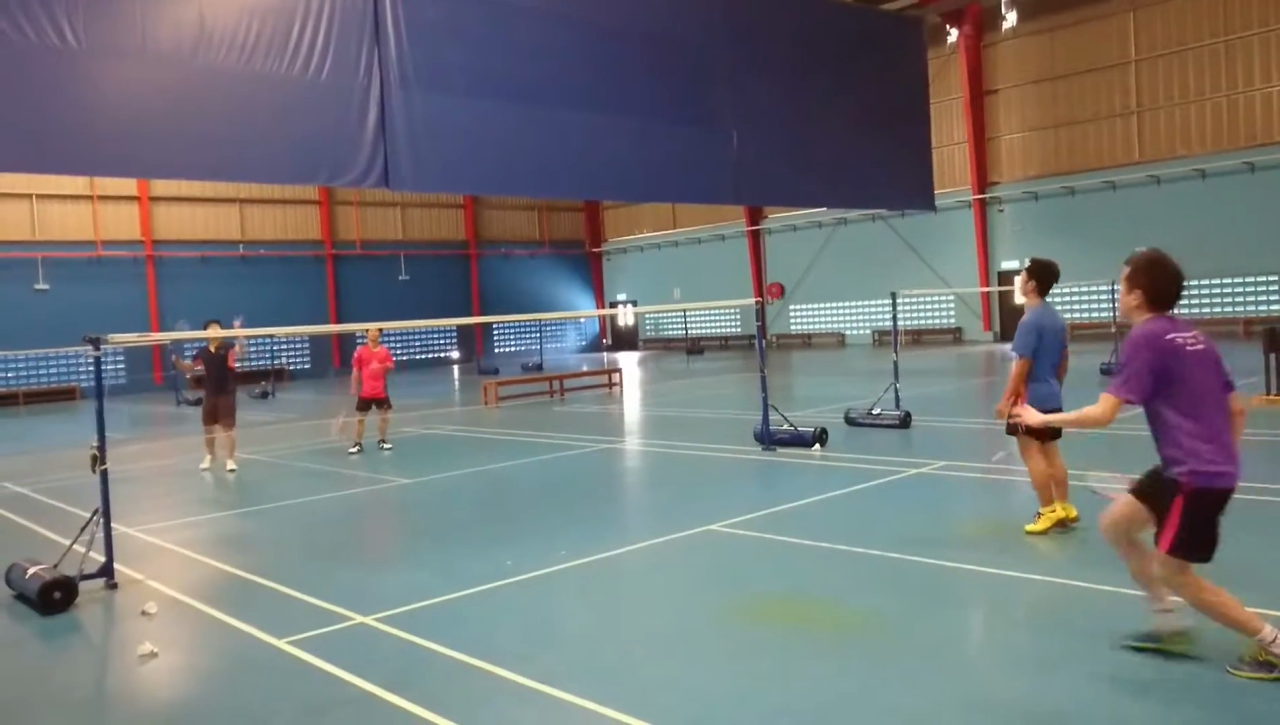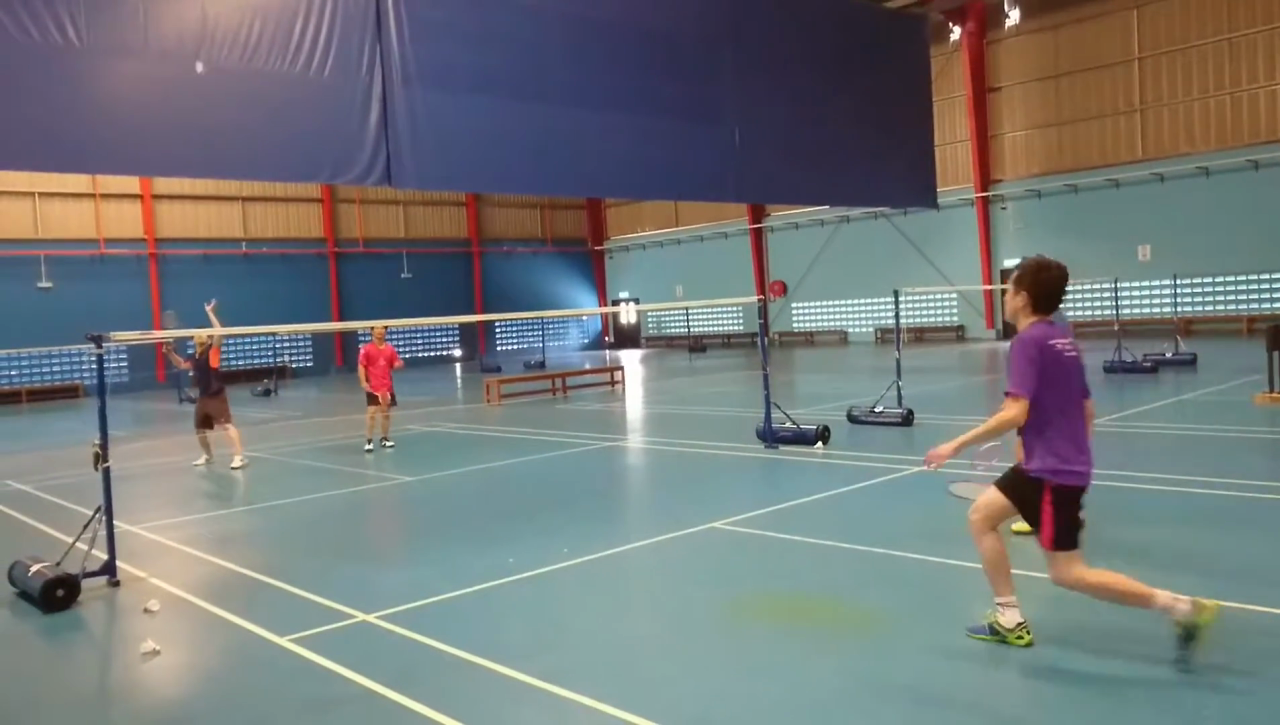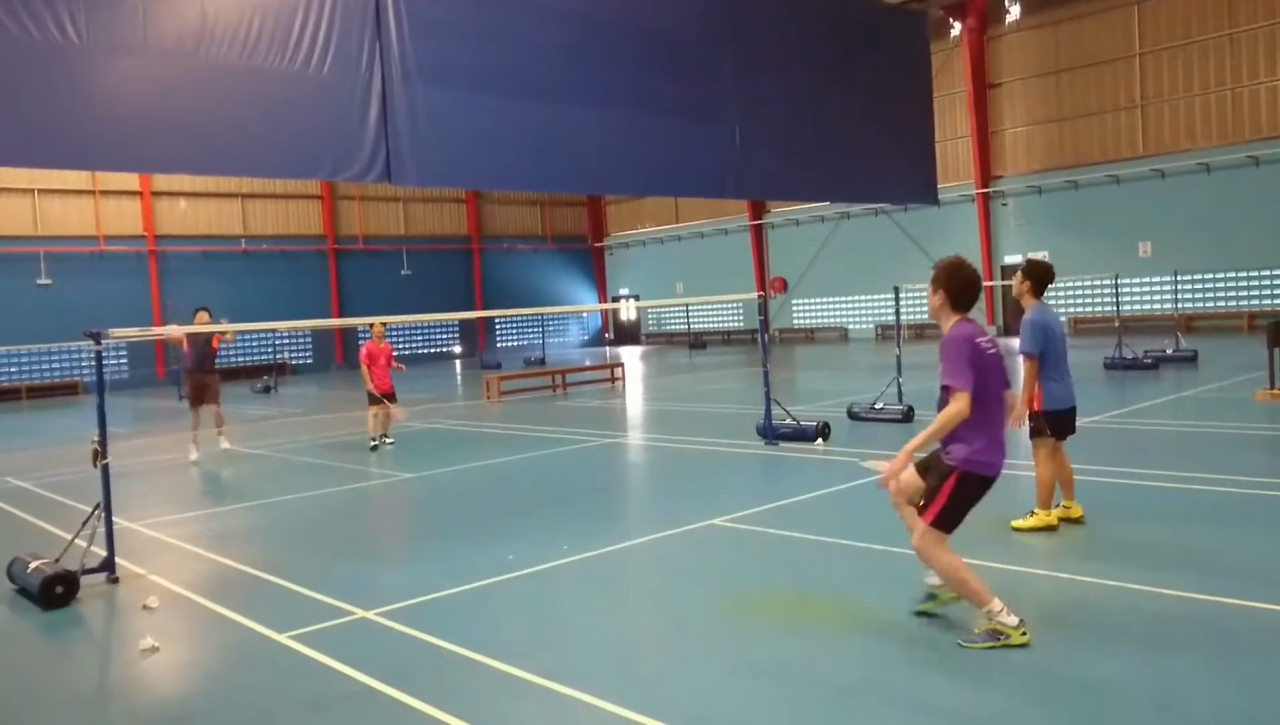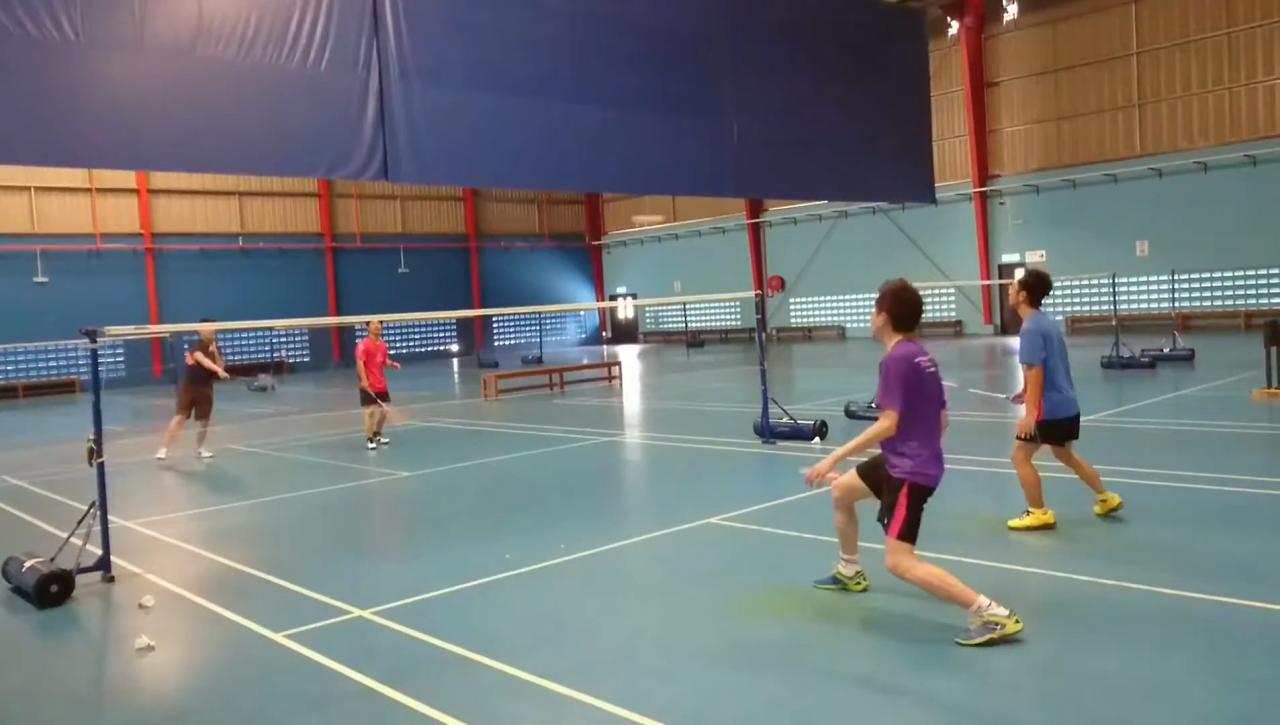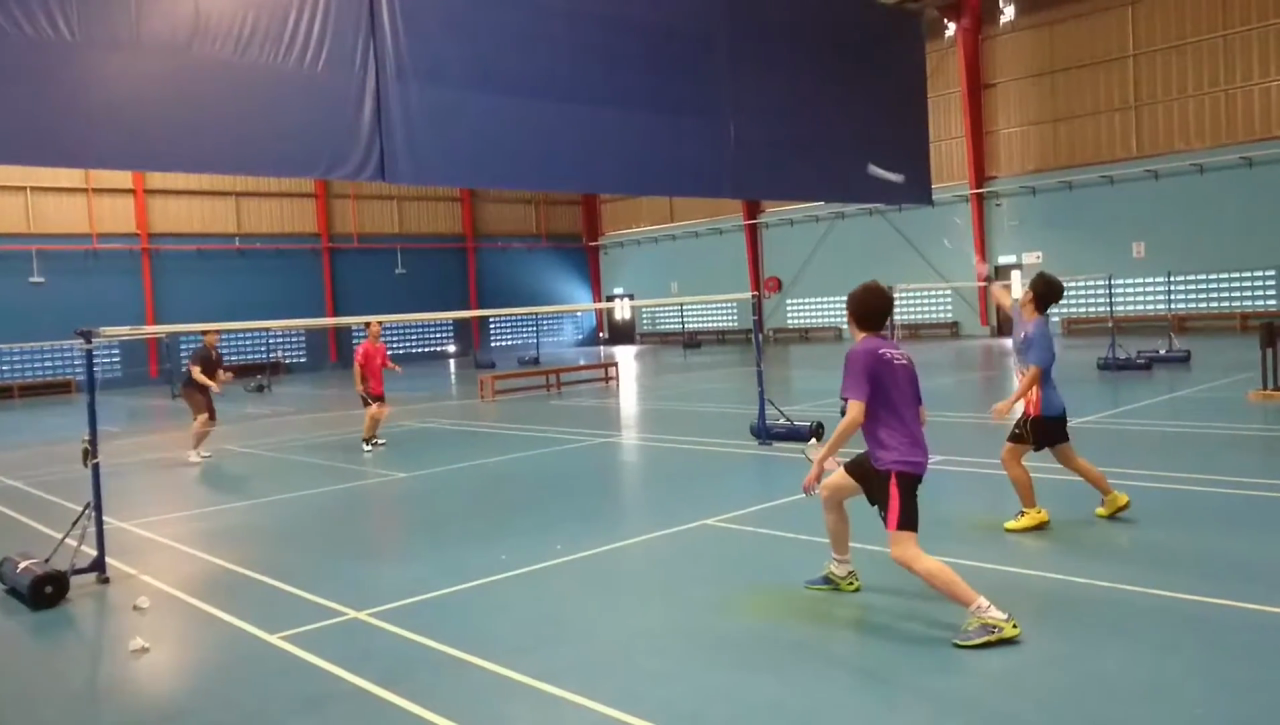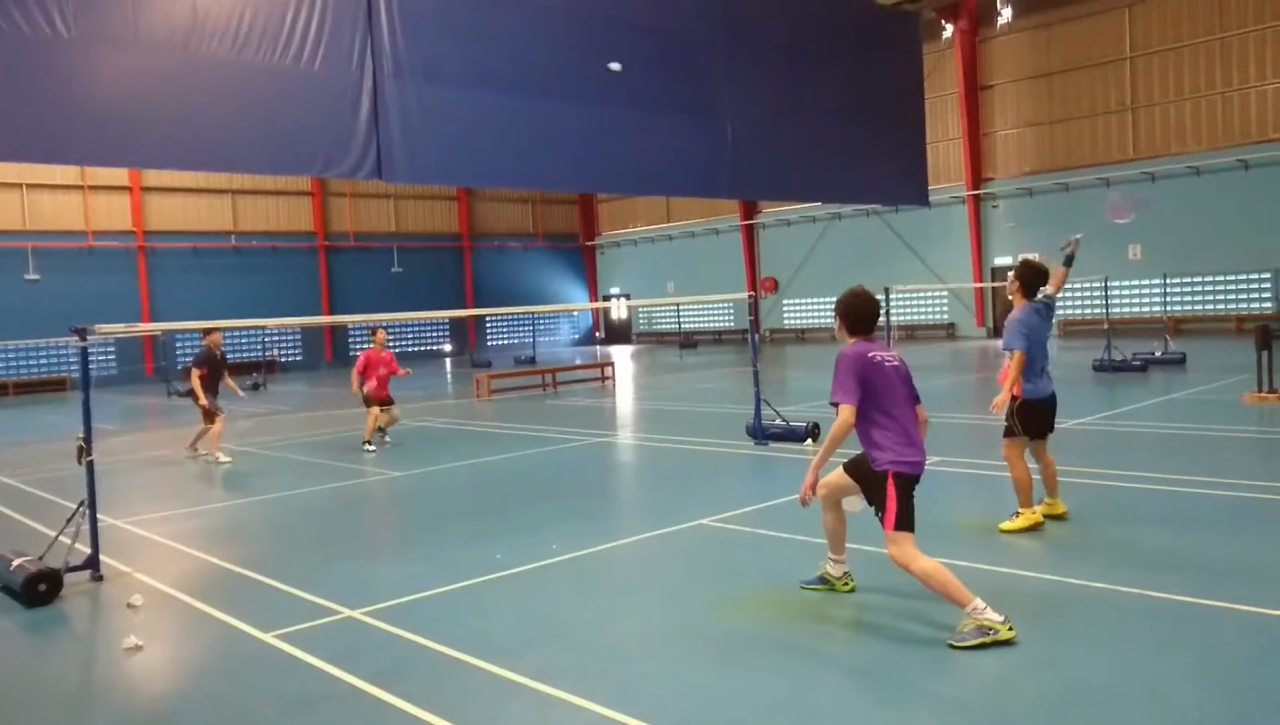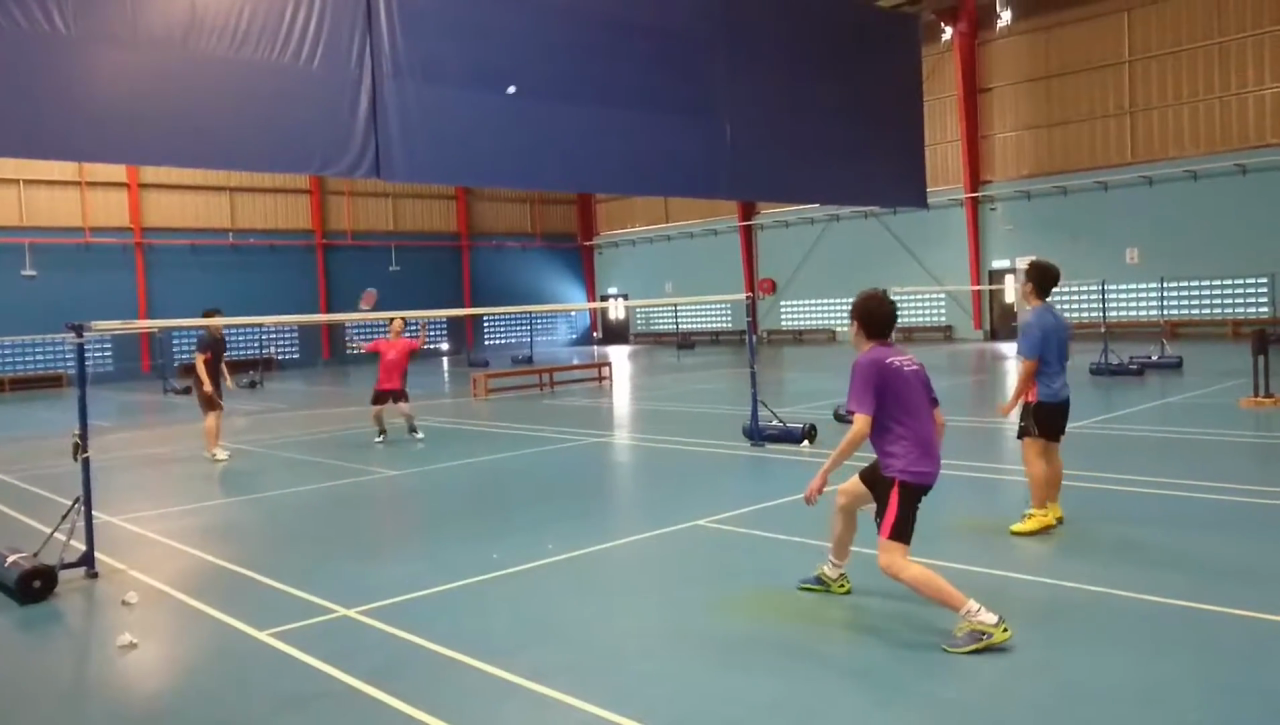
dt=0.3s
person 1, frame 1
left shoulder: (1144, 338)
right shoulder: (1190, 336)
left elbow: (1104, 413)
right elbow: (1236, 408)
left wrist: (1043, 420)
right wrist: (1222, 454)
left hip: (1197, 474)
right hip: (1195, 469)
left knee: (1173, 571)
right knee: (1113, 525)
right ankle: (1170, 624)
person 1, frame 2
left shoulder: (1028, 341)
right shoulder: (1061, 340)
left elbow: (1015, 414)
right elbow: (1086, 411)
left wrist: (956, 444)
left hip: (1053, 471)
right hip: (1041, 466)
left knee: (1067, 572)
right knee: (980, 518)
left ankle: (1183, 609)
right ankle: (1009, 619)
person 1, frame 3
left shoulder: (957, 338)
right shoulder: (980, 336)
left elbow: (959, 408)
right elbow: (1008, 403)
left wrist: (907, 452)
left hip: (968, 460)
right hip: (976, 455)
left knee: (926, 543)
right knee: (899, 492)
left ankle: (1005, 622)
right ankle: (942, 583)
person 1, frame 4
left shoulder: (896, 359)
right shoulder: (921, 356)
left elbow: (887, 426)
right elbow: (942, 421)
left wrist: (834, 458)
left hip: (909, 471)
right hip: (899, 462)
left knee: (900, 563)
right knee: (840, 491)
left ankle: (994, 614)
right ankle: (850, 571)
person 1, frame 5
left shoulder: (860, 353)
right shoulder: (897, 353)
left elbow: (855, 416)
right elbow: (920, 416)
left wrist: (820, 460)
left hip: (896, 462)
right hip: (886, 455)
left knee: (905, 553)
right knee: (829, 492)
left ankle: (991, 617)
right ankle: (842, 572)
person 1, frame 6
left shoulder: (850, 357)
right shoulder: (890, 356)
left elbow: (846, 420)
right elbow: (922, 417)
left wrist: (814, 466)
left hip: (893, 463)
right hip: (883, 456)
left knee: (903, 553)
right knee: (827, 491)
left ankle: (987, 618)
right ankle: (837, 572)
person 1, frame 7
left shoulder: (867, 363)
right shoulder: (909, 360)
left elbow: (861, 429)
right elbow: (939, 420)
left wrist: (824, 472)
left hip: (904, 470)
right hip: (921, 464)
left knee: (892, 562)
right knee: (845, 498)
left ankle: (982, 620)
right ankle: (834, 573)
person 2, frame 1
left shoulder: (1031, 319)
right shoulder: (1056, 318)
left elbow: (1023, 364)
right elbow: (1063, 361)
left wrist: (1007, 399)
left hip: (1031, 397)
right hip: (1052, 397)
left knee: (1031, 455)
right knee: (1051, 454)
left ankle: (1049, 511)
right ankle: (1064, 507)
person 2, frame 2
left shoulder: (1040, 321)
right shoulder: (1059, 319)
left elbow: (1032, 365)
left wrist: (1017, 399)
left hip: (1043, 400)
right hip: (1061, 399)
left knee: (1028, 456)
right knee: (1063, 456)
left ankle: (1040, 515)
right ankle: (1070, 510)
person 2, frame 3
left shoulder: (1032, 318)
right shoulder: (1050, 314)
left elbow: (1032, 364)
left wrist: (1024, 402)
left hip: (1046, 399)
right hip: (1064, 396)
left knee: (1043, 456)
right knee: (1056, 452)
left ankle: (1043, 514)
right ankle: (1070, 506)
person 2, frame 4
left shoulder: (1031, 328)
right shoulder: (1046, 322)
left elbow: (1035, 371)
left wrist: (1031, 410)
right wrist: (1026, 391)
left hip: (1048, 406)
right hip: (1067, 404)
left knee: (1021, 456)
right knee: (1067, 456)
left ankle: (1039, 513)
right ankle: (1106, 497)
person 2, frame 5
left shoulder: (1036, 331)
right shoulder: (1026, 321)
left elbow: (1034, 372)
right elbow: (1005, 301)
left wrist: (1011, 401)
right wrist: (988, 278)
left hip: (1040, 407)
right hip: (1052, 406)
left knee: (1010, 457)
right knee: (1069, 459)
left ankle: (1033, 513)
right ankle: (1113, 498)
person 2, frame 6
left shoulder: (1018, 318)
right shoulder: (1043, 307)
left elbow: (1019, 358)
right elbow: (1055, 284)
left wrist: (1004, 393)
right wrist: (1068, 257)
left hip: (1026, 395)
right hip: (1045, 394)
left knee: (1013, 453)
right knee: (1040, 450)
left ankle: (1028, 513)
right ankle: (1053, 503)
person 2, frame 7
left shoulder: (1031, 321)
right shoulder: (1058, 319)
left elbow: (1029, 366)
left wrist: (1013, 399)
left hip: (1040, 397)
right hip: (1060, 395)
left knee: (1033, 455)
right knee: (1051, 453)
left ankle: (1040, 514)
right ankle: (1051, 507)
